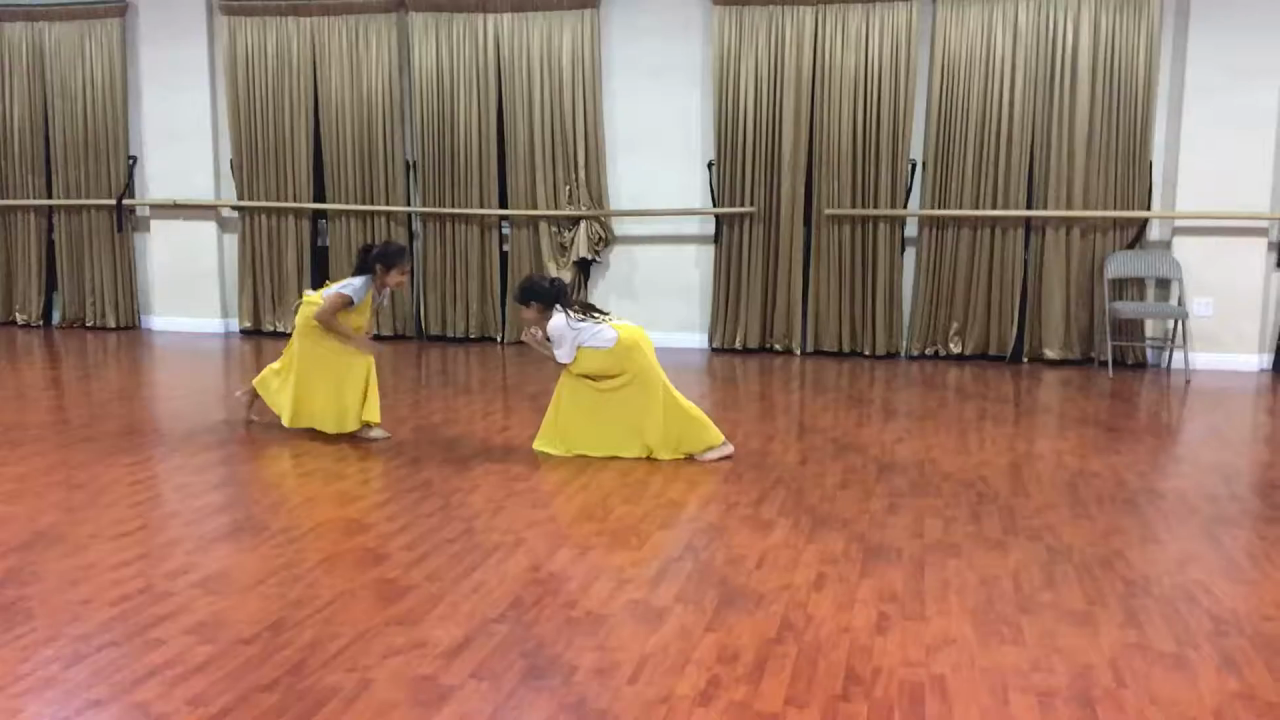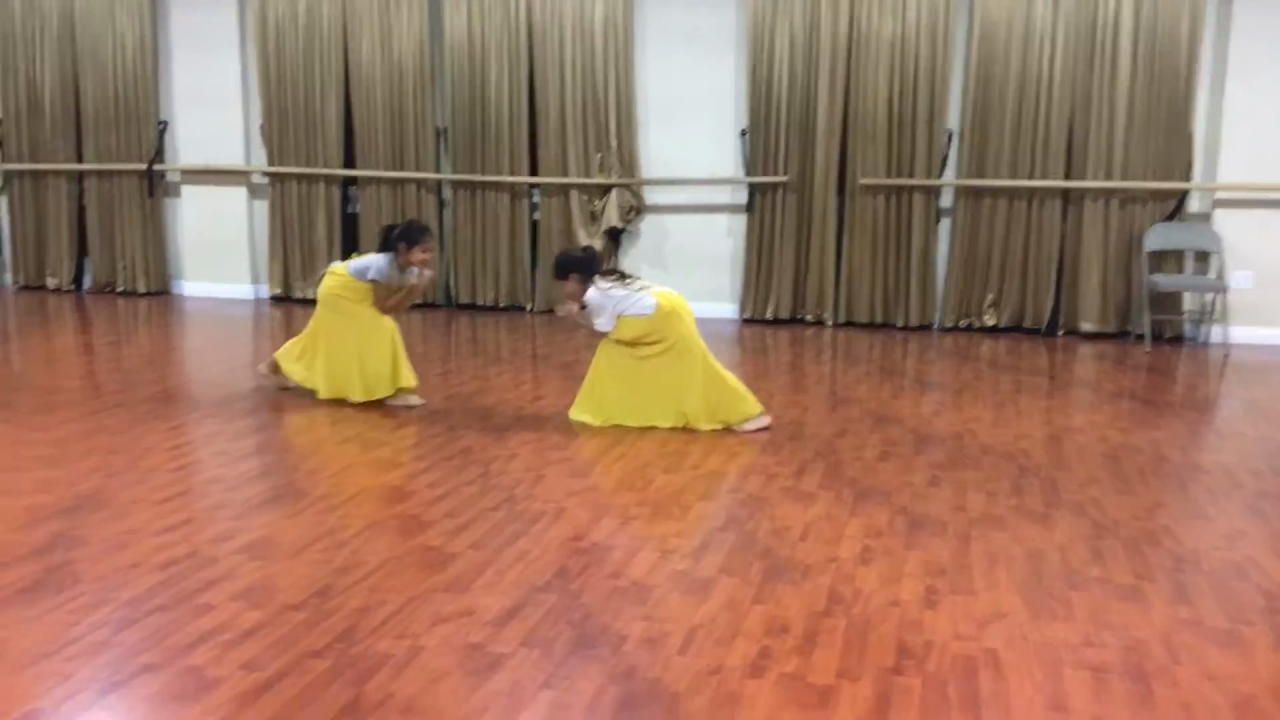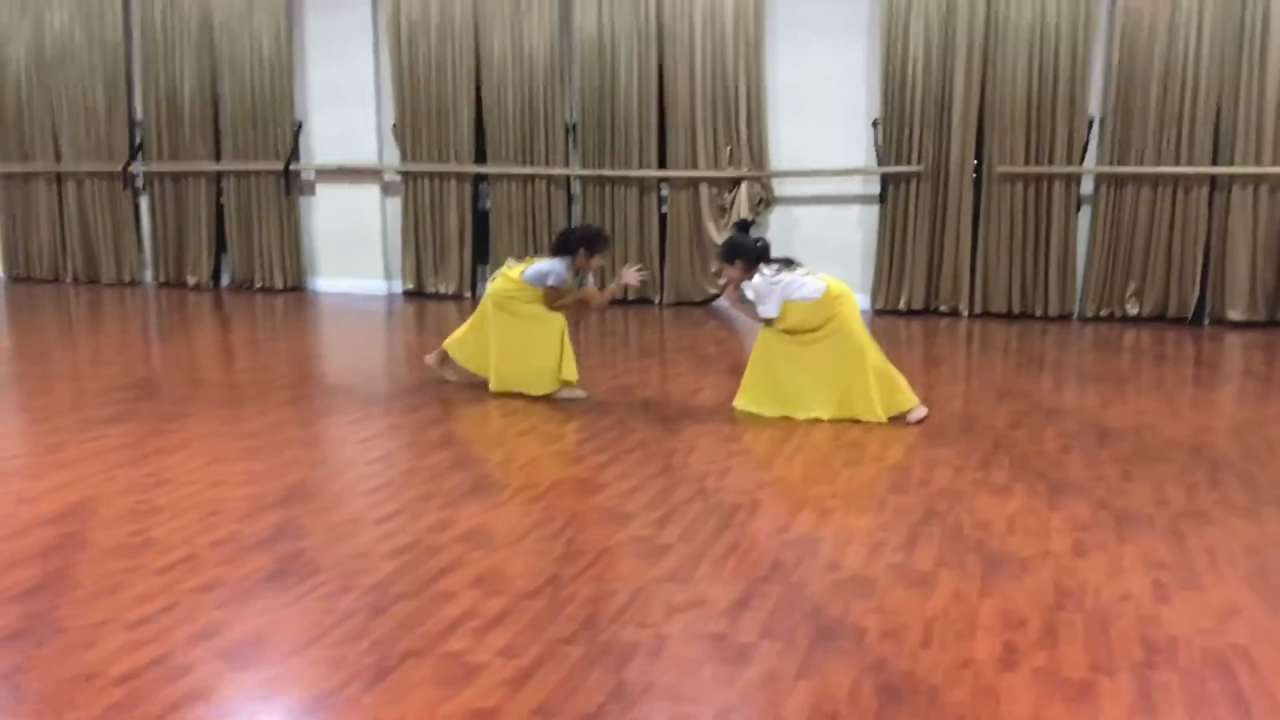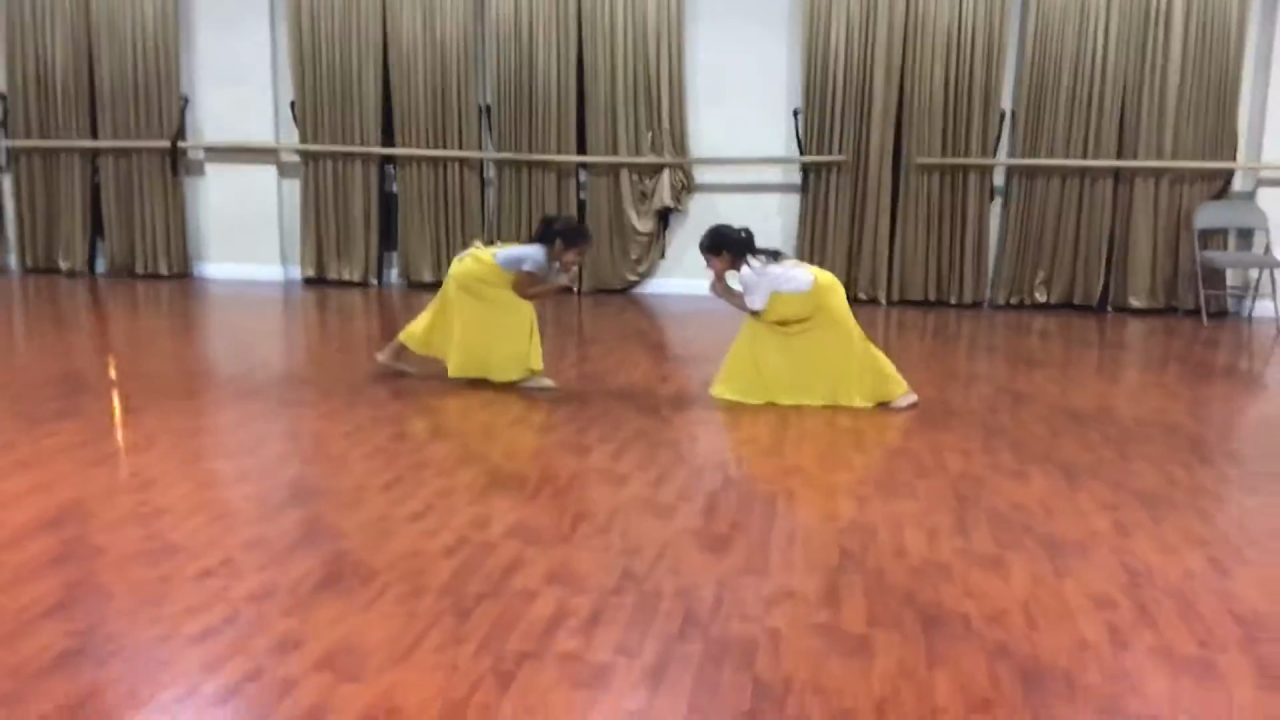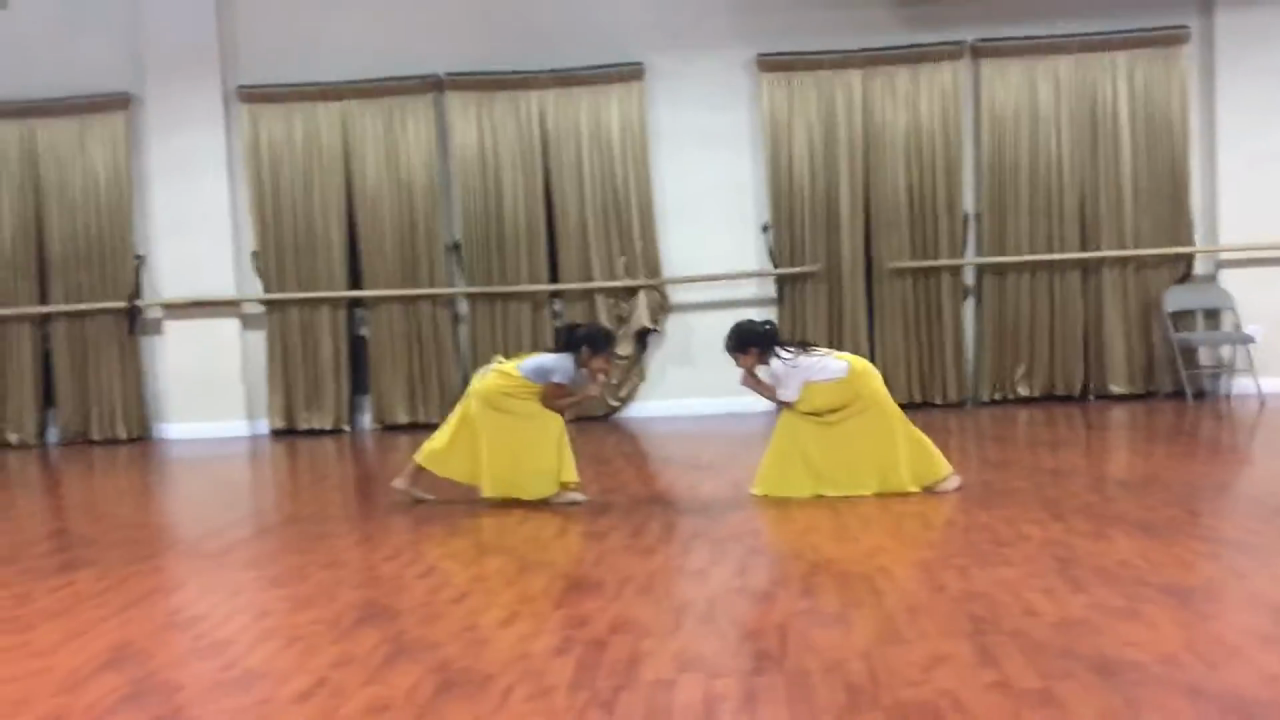
dt=1s
person 1, frame 1
left shoulder: (556, 325)
right shoulder: (563, 314)
left elbow: (565, 361)
right elbow: (568, 351)
left wrist: (535, 344)
right wrist: (542, 341)
left hip: (627, 349)
right hip: (620, 345)
left knee: (658, 398)
right knee: (573, 382)
left ankle: (713, 443)
right ankle: (572, 438)
person 1, frame 2
left shoulder: (594, 295)
right shoulder: (602, 283)
left elbow: (604, 329)
right elbow: (609, 319)
left wrist: (575, 315)
right wrist: (579, 310)
left hip: (666, 317)
right hip: (660, 313)
left knee: (697, 368)
right knee: (613, 351)
left ankle: (749, 414)
right ankle: (610, 407)
person 1, frame 3
left shoulder: (761, 282)
right shoulder: (767, 271)
left elbow: (768, 319)
right elbow: (772, 314)
left wrist: (737, 302)
right wrist: (741, 298)
left hip: (833, 305)
right hip: (818, 310)
left knee: (859, 357)
right knee: (772, 340)
left ankle: (908, 406)
person 1, frame 4
left shoulder: (749, 273)
right shoulder: (753, 262)
left elbow: (755, 310)
right elbow: (756, 301)
left wrist: (723, 293)
right wrist: (726, 289)
left hip: (821, 295)
right hip: (806, 298)
left knee: (849, 346)
right knee: (757, 330)
left ankle: (898, 392)
right ankle: (752, 385)
person 1, frame 5
left shoulder: (779, 365)
right shoulder: (779, 355)
left elbow: (787, 403)
right elbow: (785, 395)
left wrist: (755, 385)
right wrist: (757, 382)
left hip: (856, 380)
right hip: (840, 386)
left knee: (889, 430)
right knee: (793, 422)
left ankle: (941, 476)
right ankle: (794, 478)
person 2, frame 1
left shoulder: (382, 290)
right shoulder: (359, 287)
left elbow: (363, 319)
right elbow: (322, 315)
left wrist: (363, 337)
right wrist: (354, 337)
left hip: (329, 327)
right hip: (314, 324)
left knee: (296, 367)
right knee: (359, 363)
left ankle: (251, 394)
right ankle: (360, 425)
person 2, frame 2
left shoulder: (410, 269)
right shoulder: (382, 265)
left elbow: (398, 306)
right elbow: (384, 307)
left wrist: (420, 286)
right wrist: (410, 288)
left hip: (352, 296)
right hip: (338, 293)
left knee: (324, 337)
right knee: (382, 330)
left ankle: (273, 366)
right ankle: (392, 391)
person 2, frame 3
left shoulder: (581, 272)
right shoulder: (559, 271)
left elbow: (596, 302)
right elbow: (551, 305)
left wrist: (620, 283)
right wrist: (579, 295)
left hip: (508, 292)
right hip: (507, 293)
left knee: (482, 331)
right knee: (552, 325)
left ankle: (439, 358)
right ankle: (554, 385)
person 2, frame 4
left shoulder: (549, 261)
right shoulder: (537, 258)
left elbow: (536, 289)
right elbow: (522, 292)
left wrist: (561, 282)
right wrist: (557, 285)
left hip: (469, 273)
right hip: (473, 275)
left knee: (438, 319)
right knee: (519, 314)
left ankle: (392, 353)
right ankle: (523, 373)
person 2, frame 5
left shoulder: (575, 368)
right shoulder: (565, 367)
left elbow: (561, 402)
right elbow: (549, 405)
left wrist: (588, 391)
right wrist: (585, 396)
left hip: (490, 387)
right hip: (497, 391)
left knee: (456, 438)
right knee: (548, 427)
left ankle: (408, 478)
right ankle: (553, 490)
